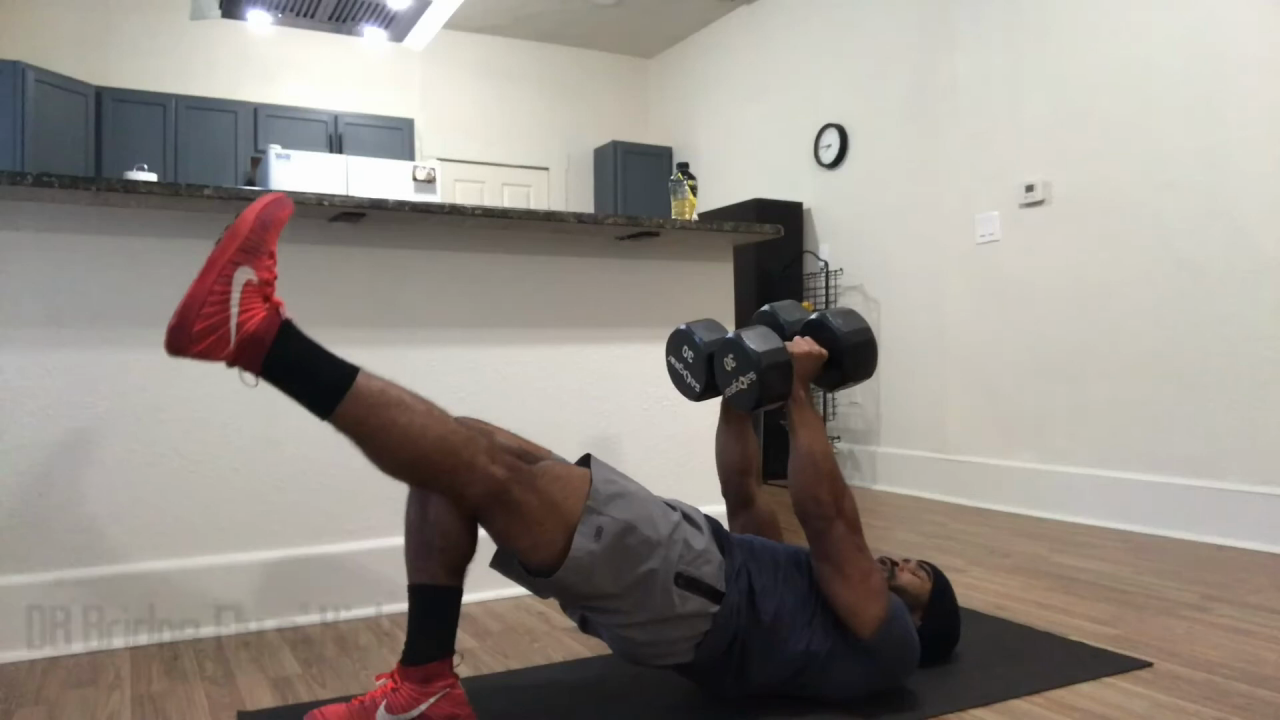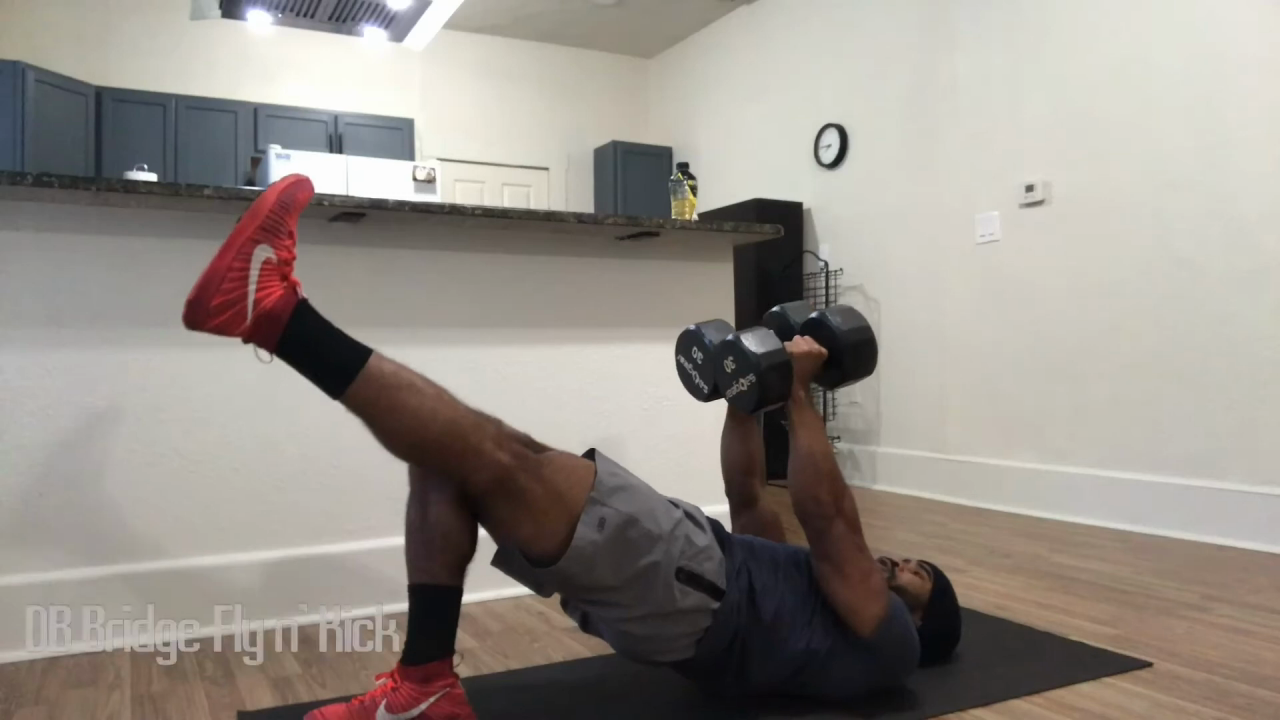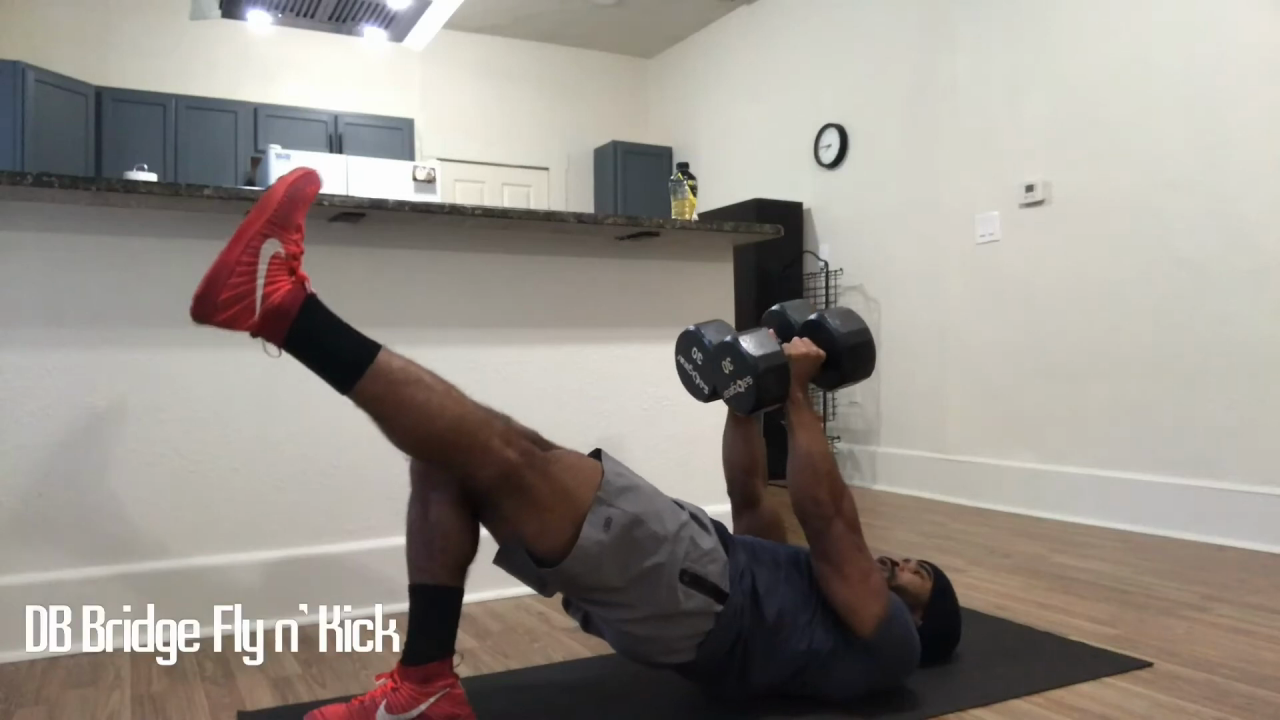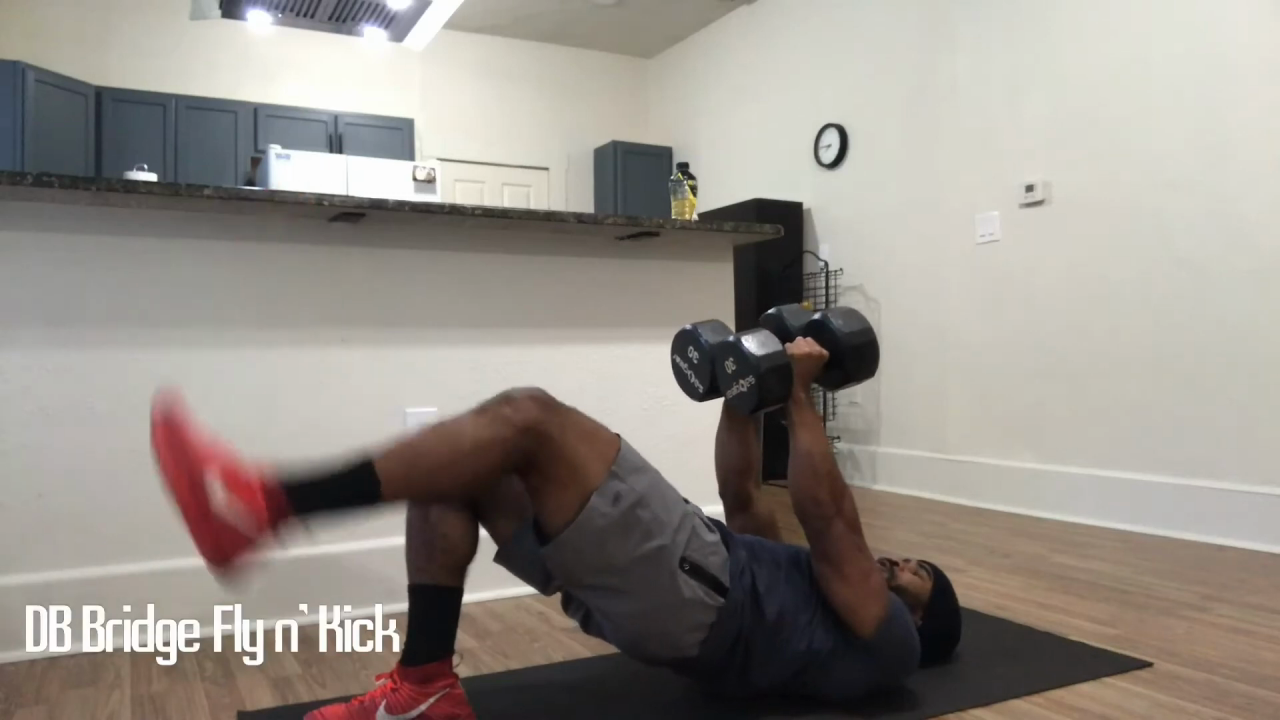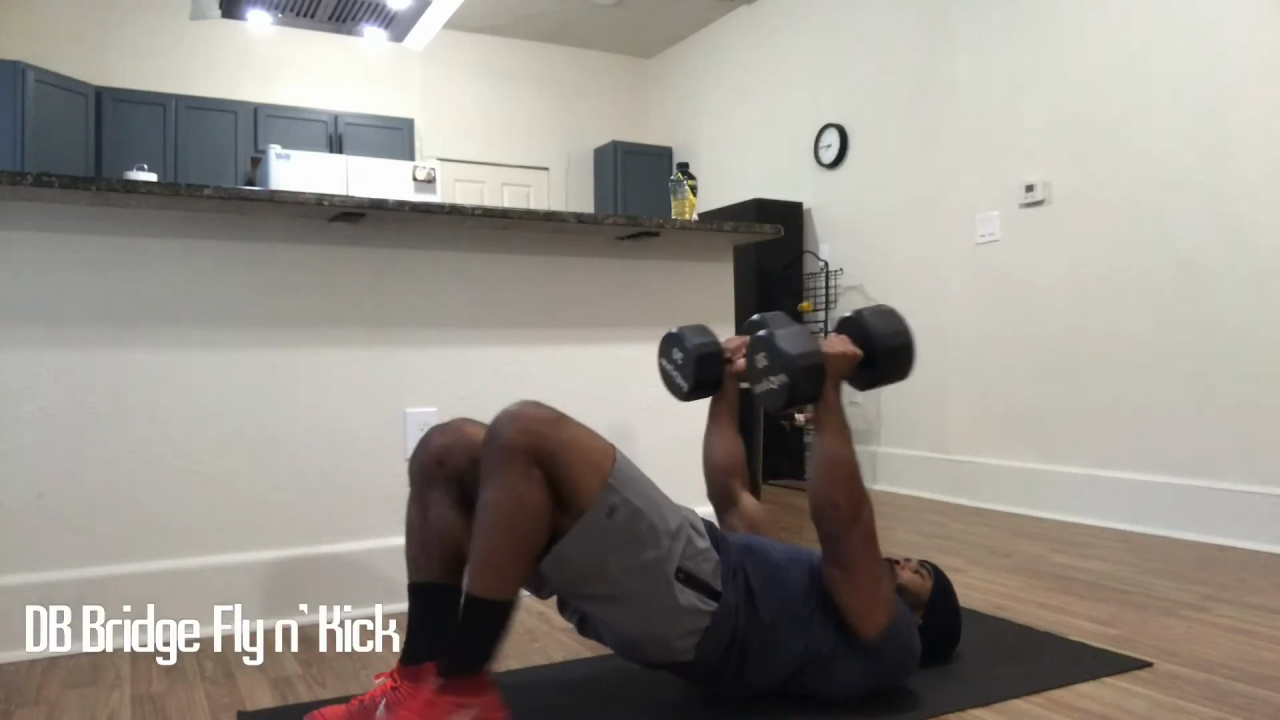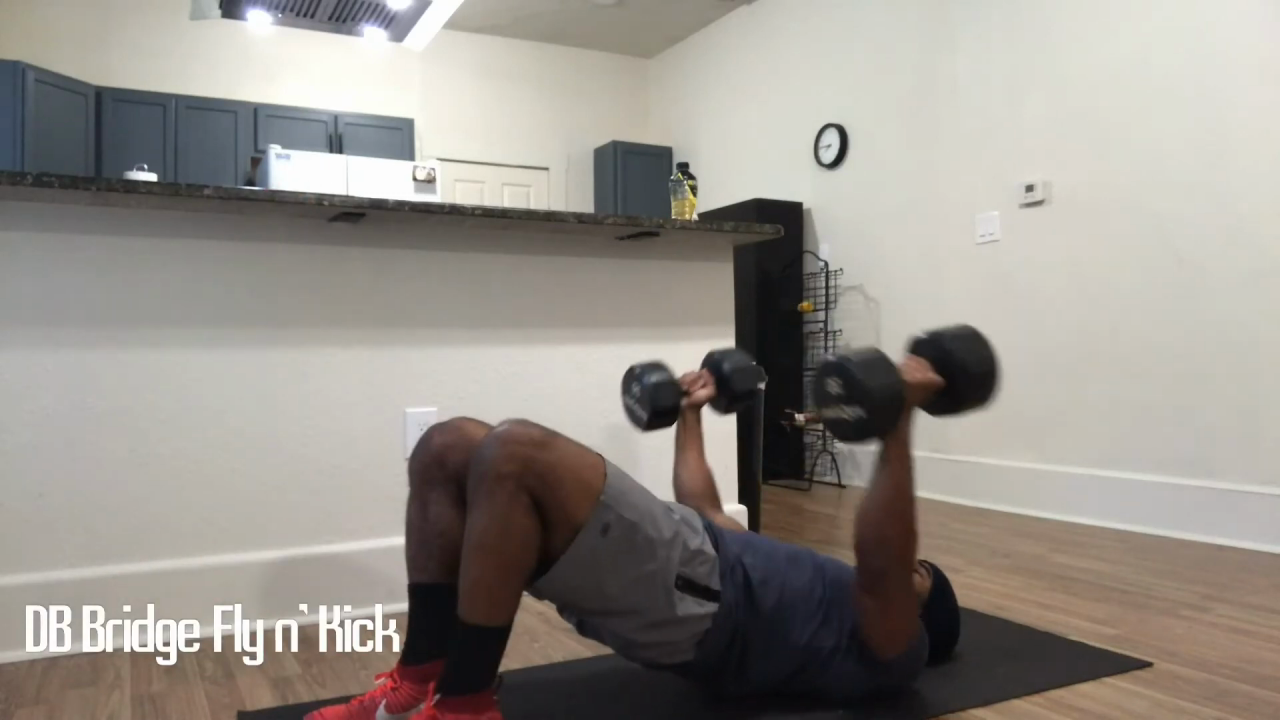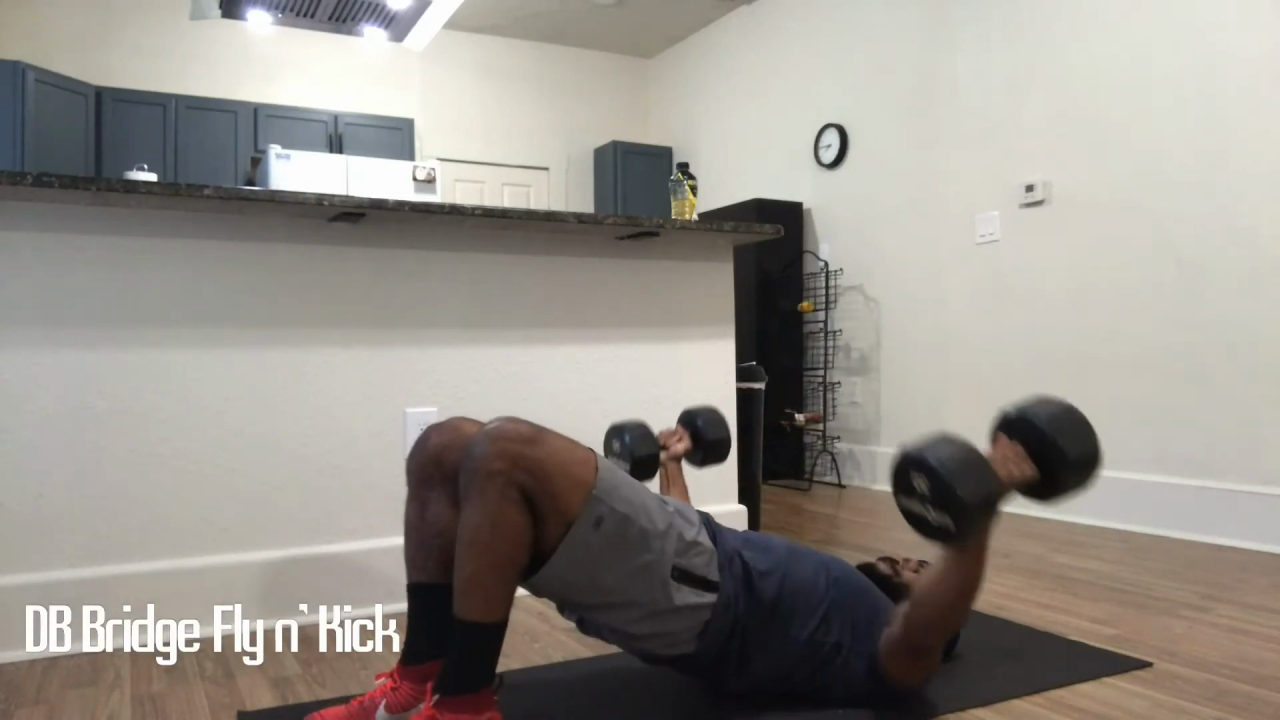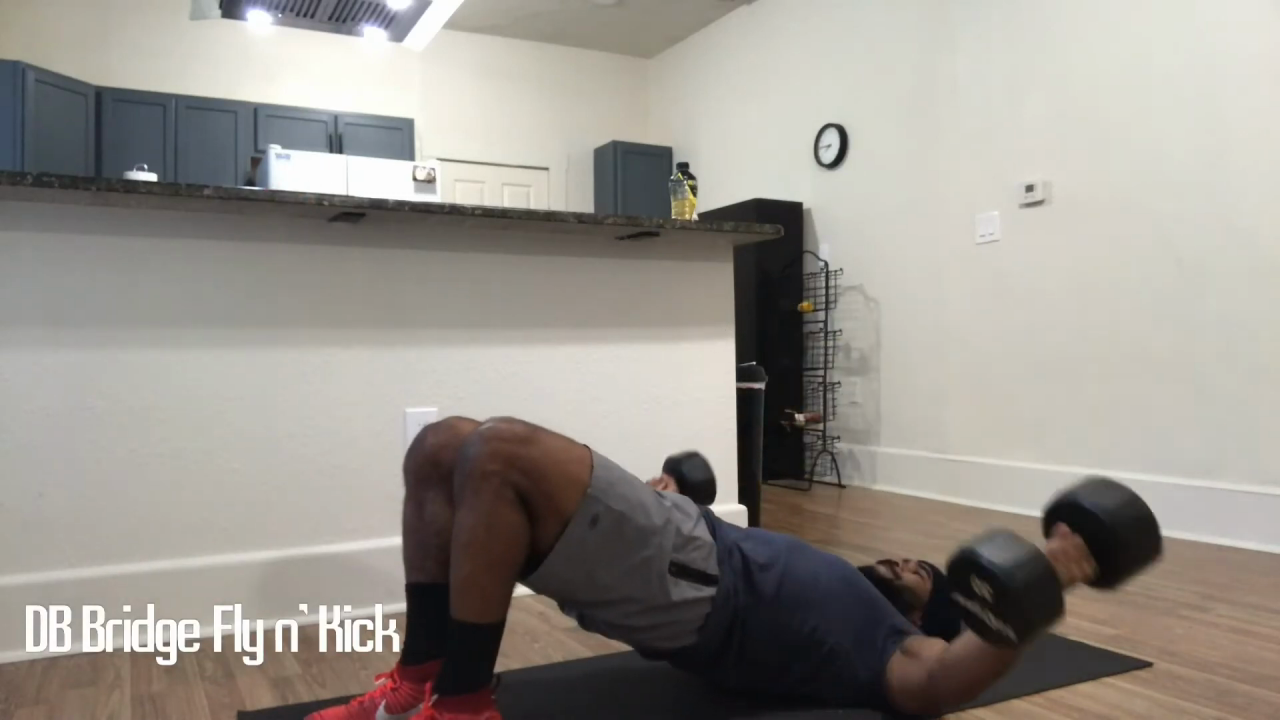
dt=0.3s
person 1, frame 1
left shoulder: (884, 643)
right shoulder: (808, 587)
left elbow: (830, 520)
right elbow: (745, 499)
left wrist: (799, 397)
left hip: (688, 590)
right hip: (659, 577)
left knee: (486, 468)
right knee: (455, 453)
left ankle: (256, 334)
person 1, frame 2
left shoulder: (883, 642)
right shoulder: (816, 588)
left elbow: (828, 518)
right elbow: (746, 499)
left wrist: (799, 397)
left hip: (685, 587)
right hip: (653, 584)
left knee: (492, 456)
right knee: (449, 464)
left ankle: (271, 310)
person 1, frame 3
left shoulder: (885, 644)
right shoulder: (816, 589)
left elbow: (827, 519)
right elbow: (750, 500)
left wrist: (797, 396)
left hip: (690, 591)
right hip: (659, 581)
left knee: (503, 453)
right knee: (448, 460)
left ankle: (280, 306)
person 1, frame 4
left shoulder: (885, 643)
right shoulder: (811, 587)
left elbow: (828, 520)
right elbow: (742, 498)
left wrist: (800, 396)
left hip: (691, 592)
right hip: (651, 585)
left knee: (529, 415)
right knee: (443, 446)
left ankle: (269, 506)
person 1, frame 5
left shoulder: (887, 641)
right shoulder: (817, 584)
left elbow: (844, 527)
right elbow: (730, 491)
left wrist: (826, 396)
right wrist: (726, 389)
left hip: (689, 593)
right hip: (651, 580)
left knee: (526, 430)
right knee: (450, 448)
person 1, frame 6
left shoulder: (888, 650)
right shoulder: (811, 586)
left elbow: (883, 566)
right elbow: (704, 513)
left wrist: (897, 424)
right wrist: (690, 418)
left hip: (687, 598)
left knee: (513, 454)
right knee: (446, 448)
person 1, frame 7
left shoulder: (888, 648)
right shoulder: (829, 593)
left elbow: (926, 630)
right wrist: (673, 469)
left hip: (689, 590)
left knee: (503, 453)
right knee: (445, 448)
person 1, frame 8
left shoulder: (893, 643)
right shoulder: (831, 592)
right wrist: (672, 500)
left hip: (691, 583)
left knee: (499, 453)
right knee: (443, 448)
